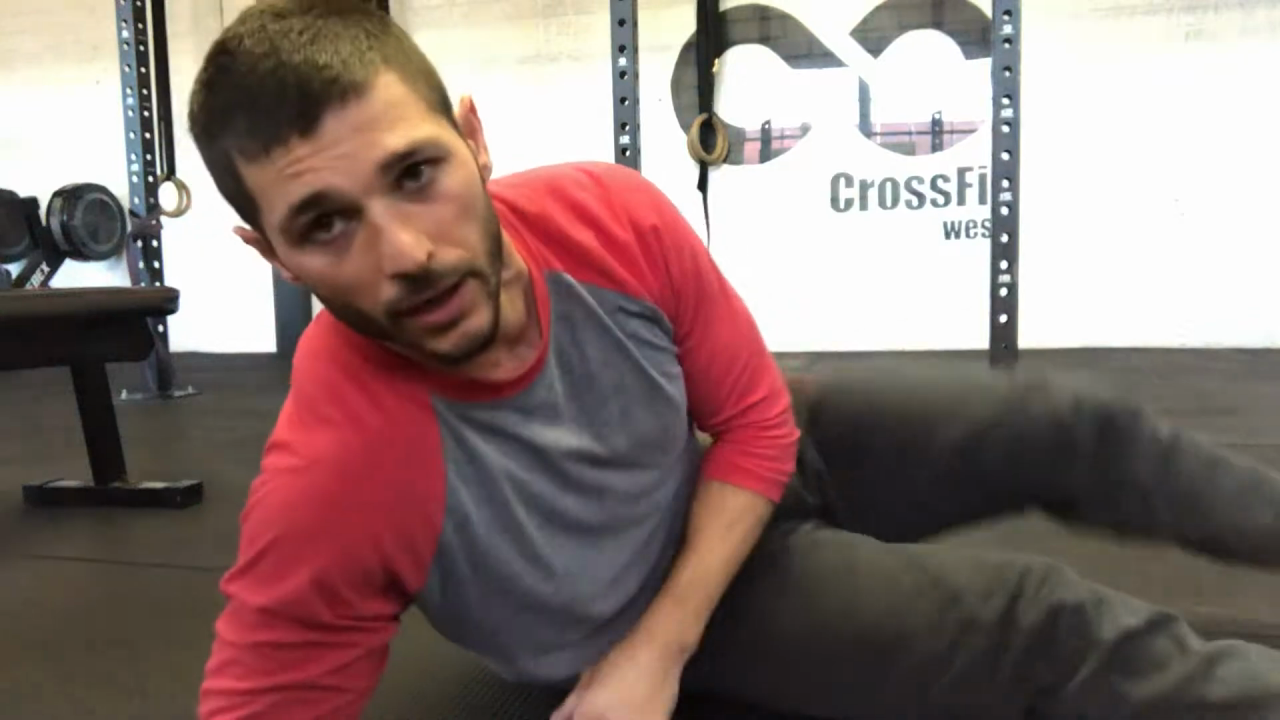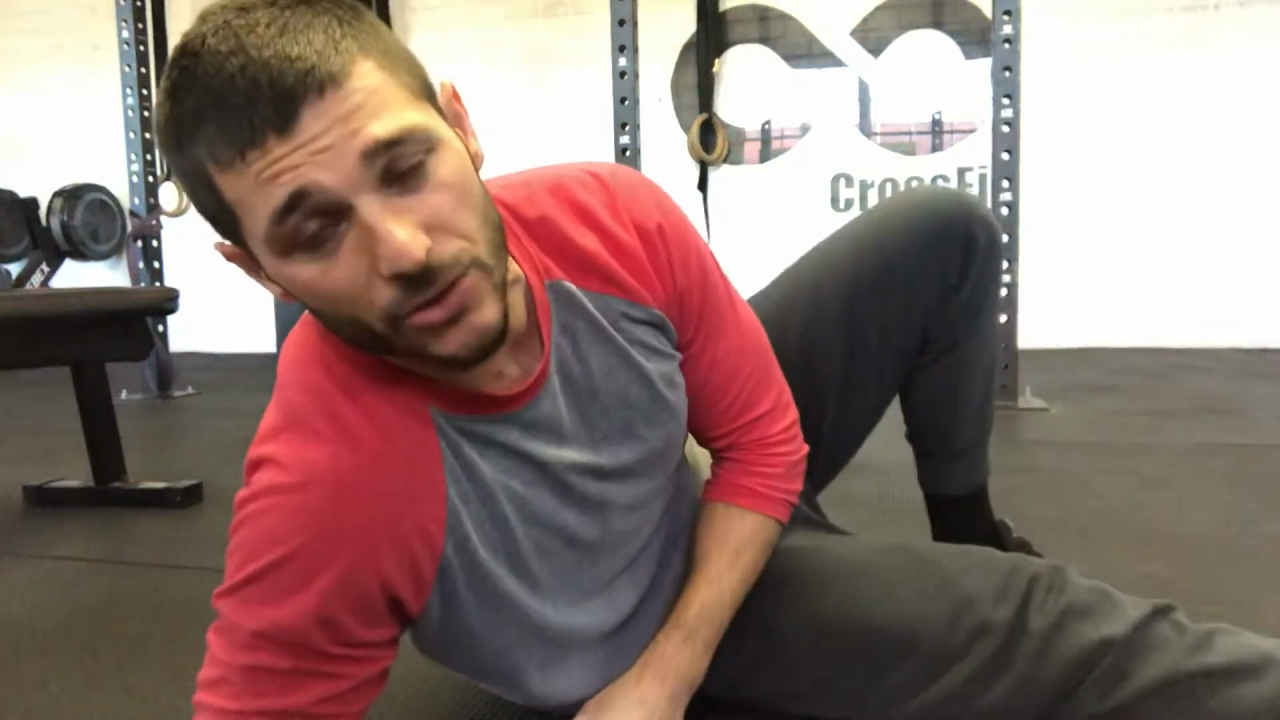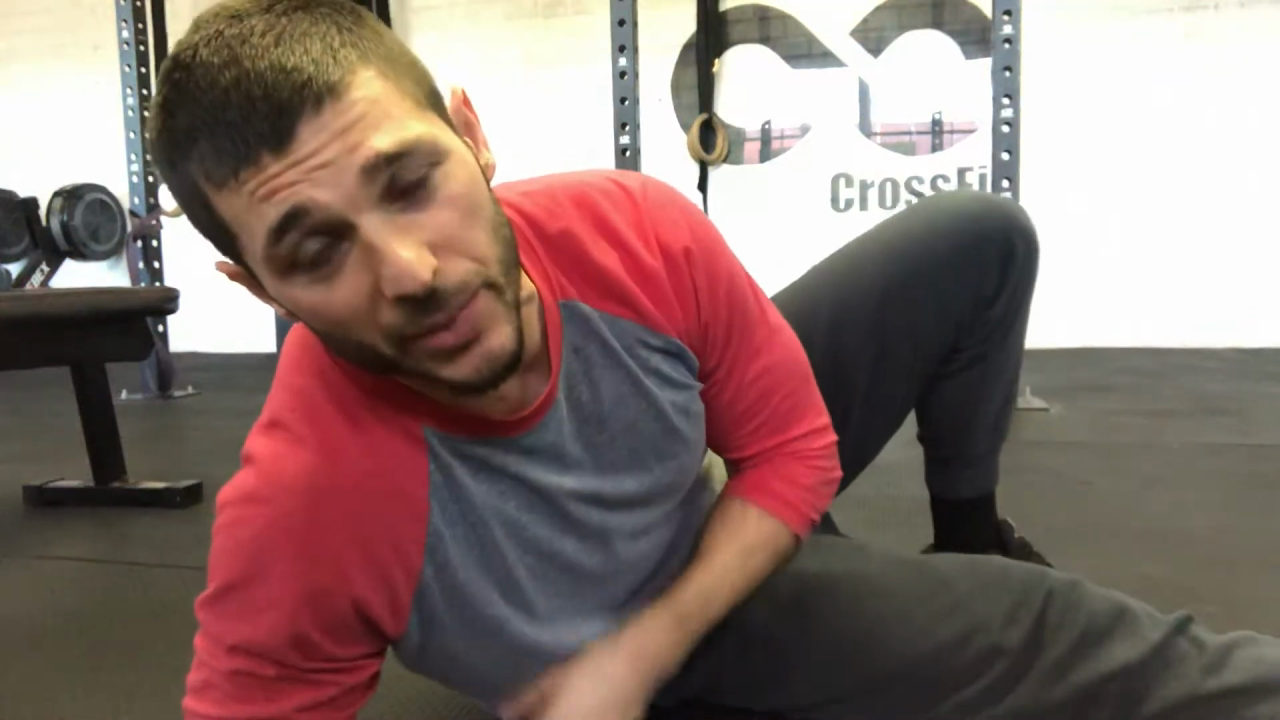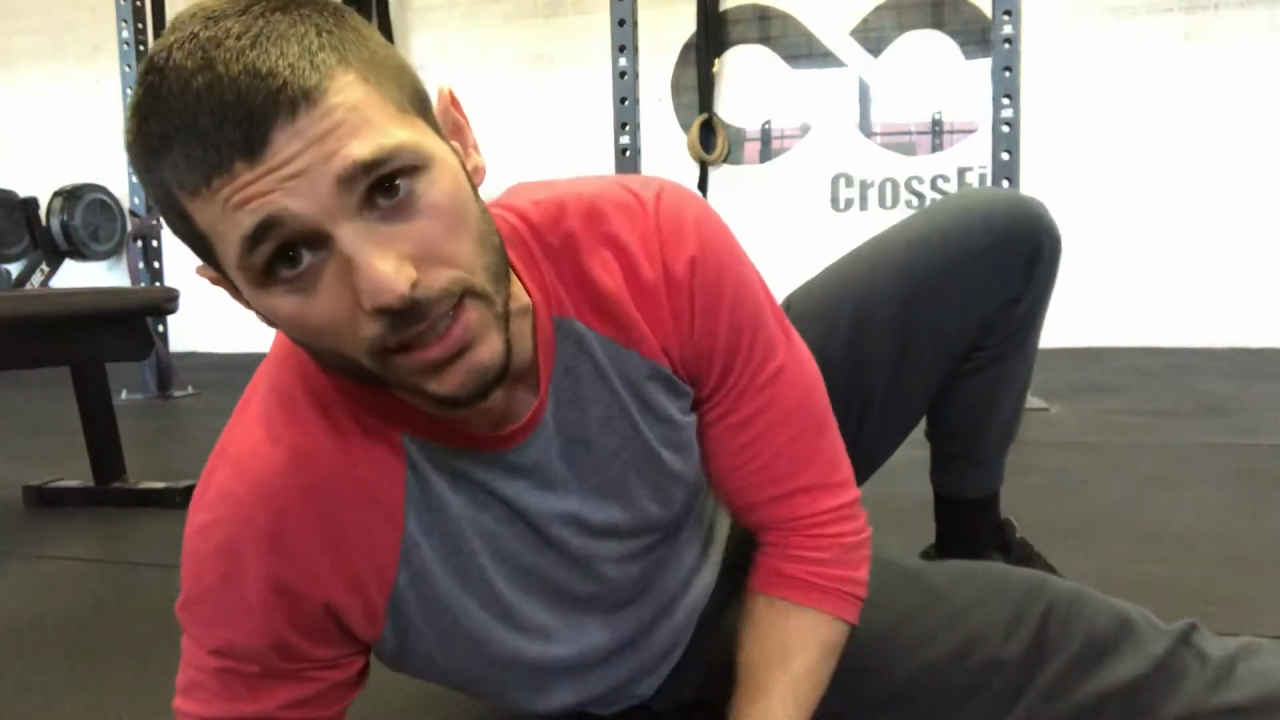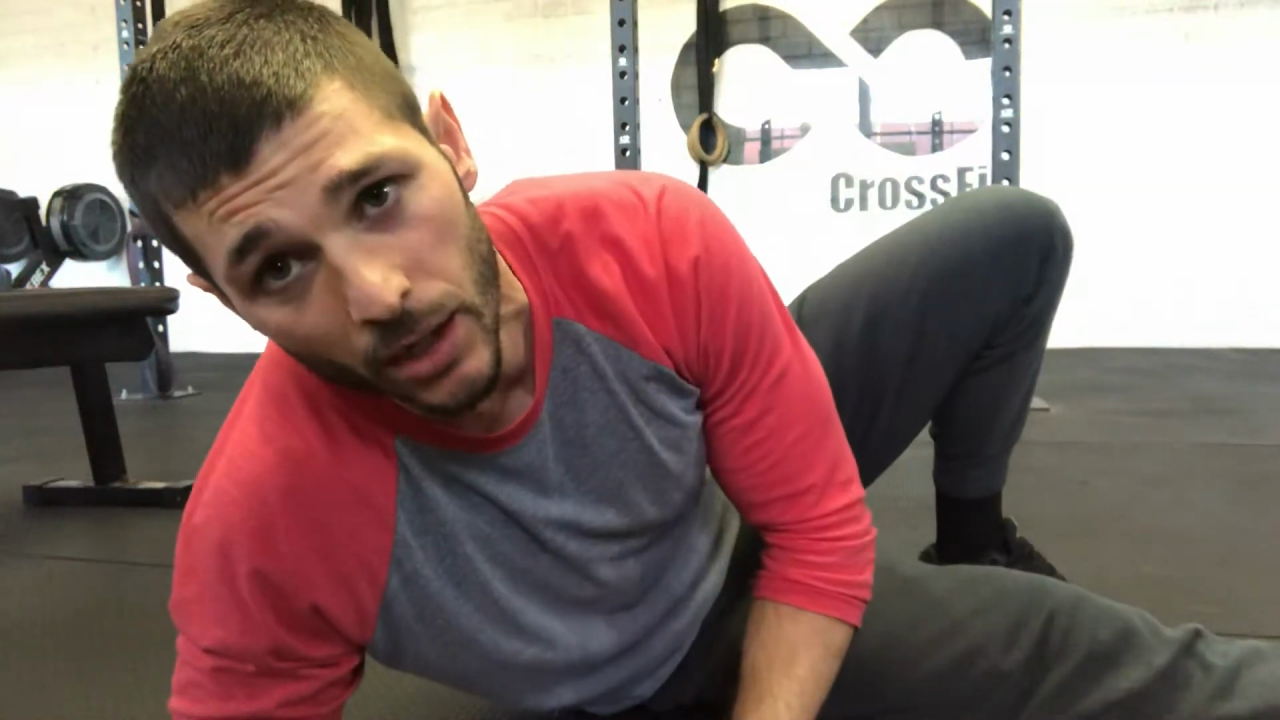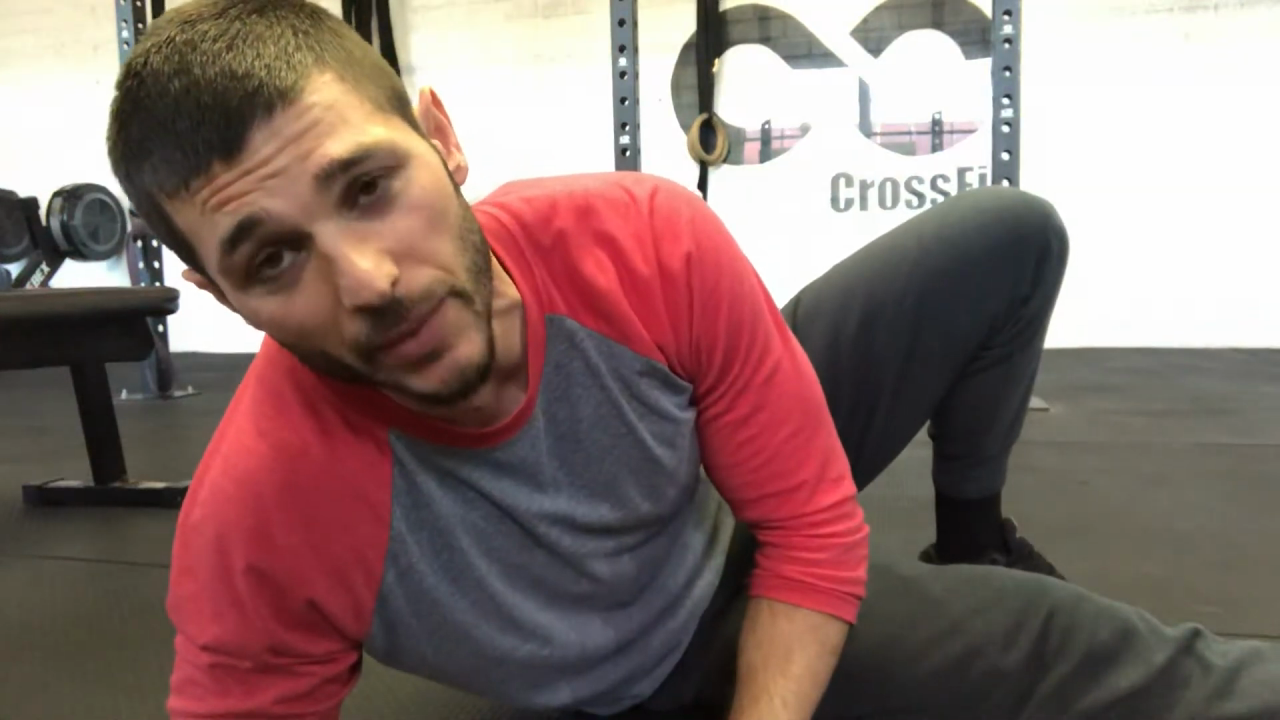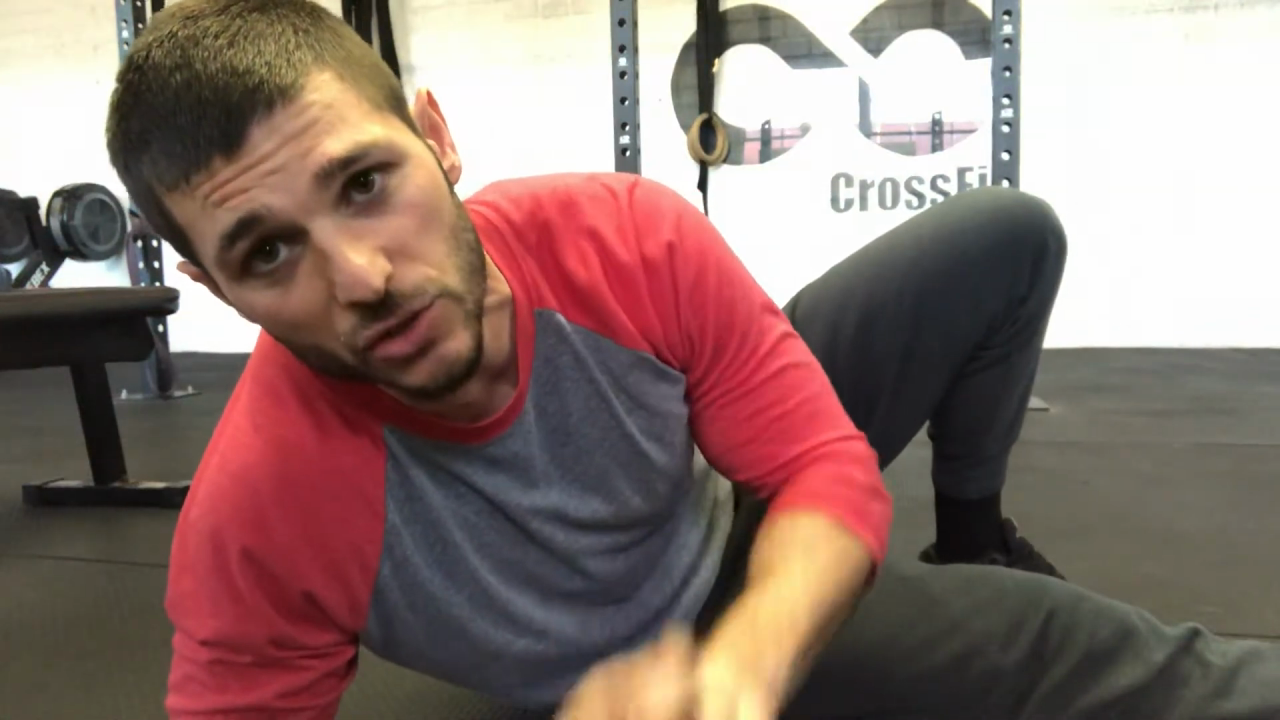
dt=0.5s
person 1, frame 1
left shoulder: (610, 216)
right shoulder: (325, 487)
left elbow: (758, 425)
left hip: (741, 475)
right hip: (688, 611)
left knee: (1070, 433)
right knee: (1041, 624)
person 1, frame 2
left shoulder: (611, 217)
right shoulder: (313, 498)
left elbow: (761, 443)
left hip: (730, 517)
right hip: (646, 606)
left knee: (942, 233)
left ankle: (965, 529)
person 1, frame 3
left shoulder: (637, 231)
right shoulder: (295, 511)
left elbow: (793, 453)
left hip: (739, 531)
left knee: (981, 240)
left ankle: (968, 541)
person 1, frame 4
left shoulder: (652, 242)
right shoulder: (266, 520)
left elbow: (812, 530)
left hip: (757, 516)
left knee: (1002, 240)
left ankle: (970, 542)
person 1, frame 5
left shoulder: (654, 241)
right shoulder: (260, 526)
left elbow: (819, 530)
left hip: (761, 527)
left knee: (1014, 237)
left ankle: (975, 545)
person 1, frame 6
left shoulder: (647, 242)
right shoulder: (256, 527)
left elbow: (812, 528)
left hip: (760, 525)
left knee: (1011, 239)
left ankle: (973, 544)
person 1, frame 7
left shoulder: (628, 239)
right shoulder: (254, 522)
left elbow: (825, 469)
left hip: (746, 524)
right hip: (672, 624)
left knee: (1008, 237)
left ankle: (972, 539)
